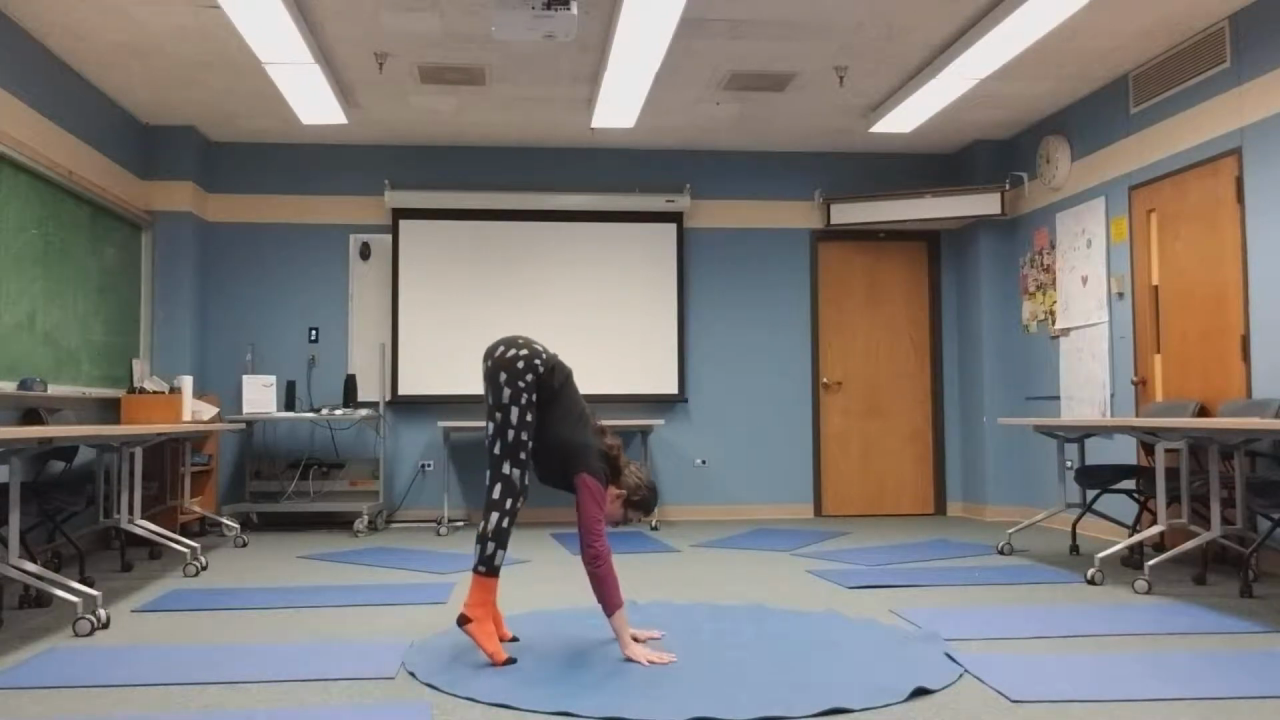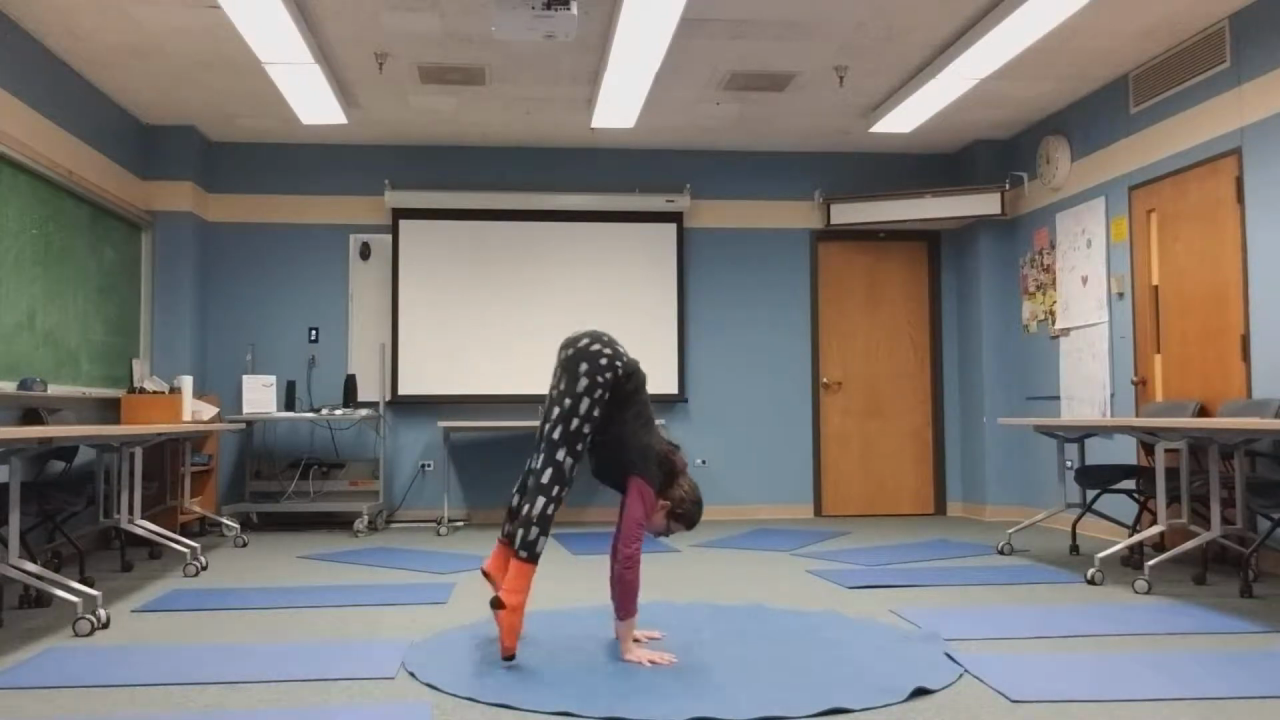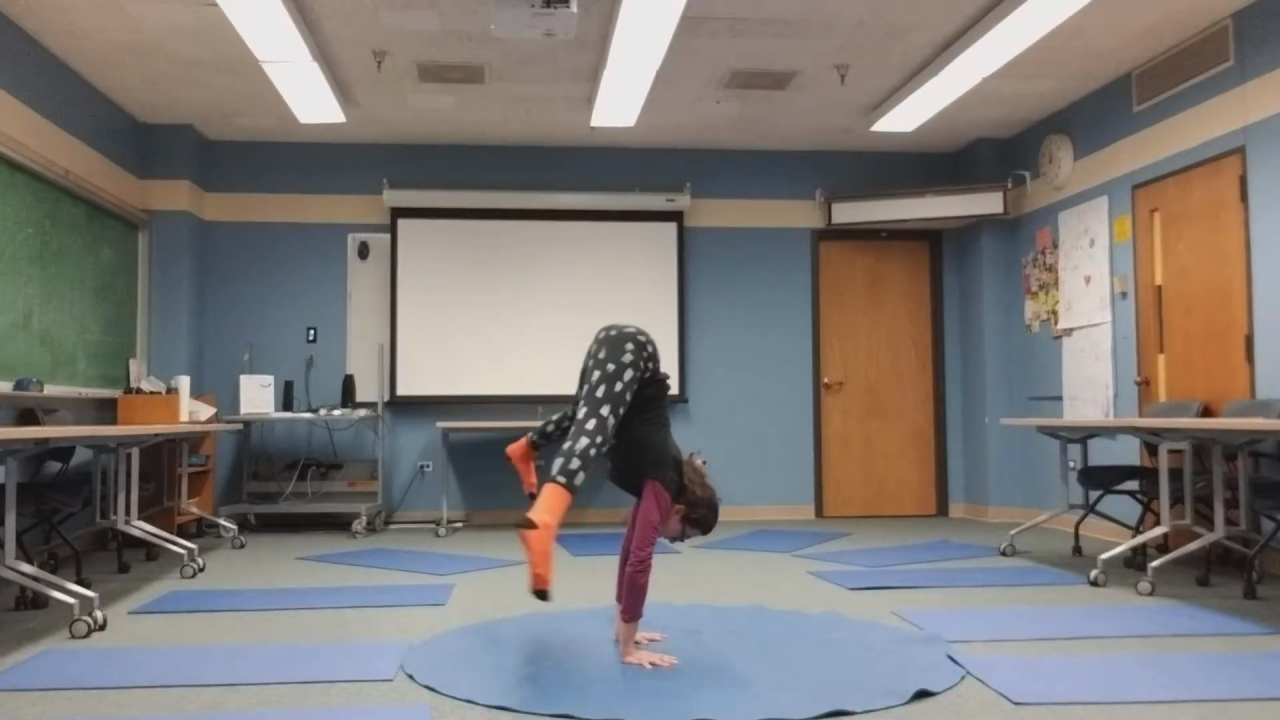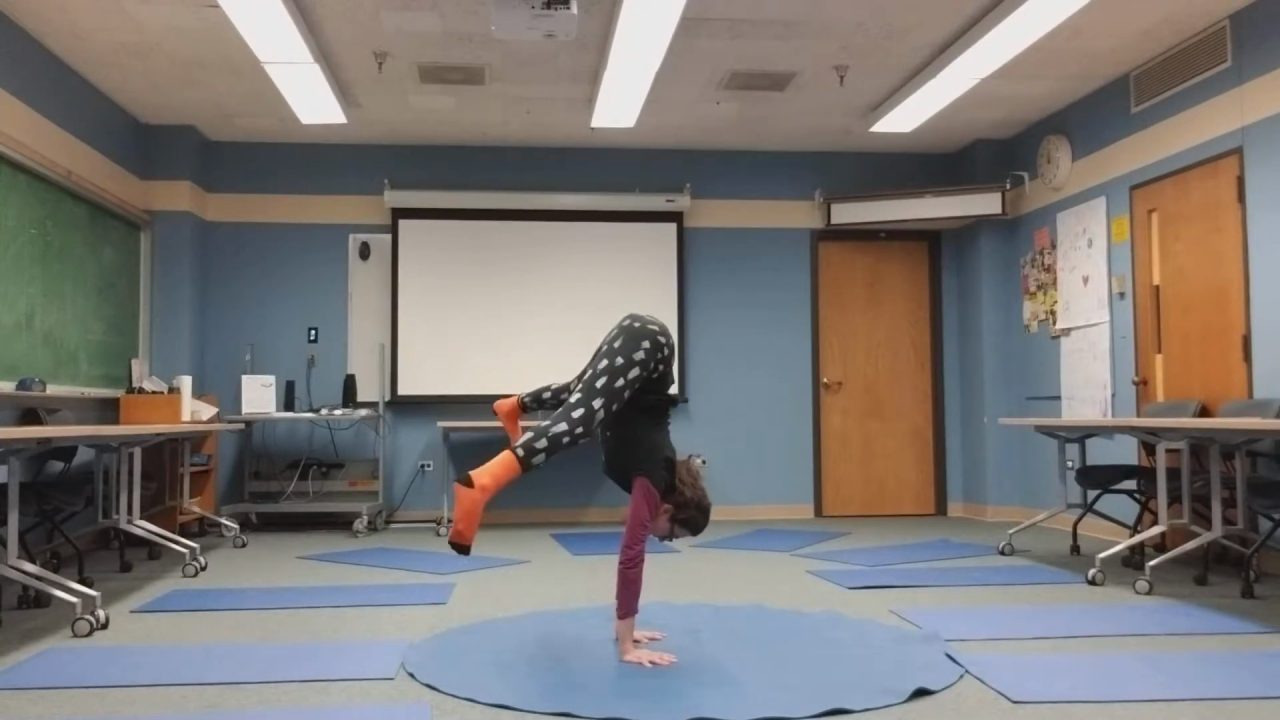
dt=0.4s
person 1, frame 1
left shoulder: (595, 466)
right shoulder: (593, 472)
left elbow: (593, 551)
right elbow: (596, 553)
left wrist: (624, 629)
right wrist: (626, 643)
left hip: (524, 367)
right hip: (518, 364)
left knee: (507, 489)
right knee: (509, 490)
left ankle: (485, 607)
right ankle: (478, 610)
person 1, frame 2
left shoulder: (642, 474)
right shoulder: (647, 479)
left elbow: (621, 548)
right elbow: (628, 556)
left wrist: (625, 628)
right wrist: (627, 645)
left hip: (592, 359)
left knee: (548, 463)
right knee: (556, 471)
left ankle: (503, 560)
right ankle: (512, 597)
person 1, frame 3
left shoulder: (654, 481)
right shoulder: (663, 485)
left elbow: (631, 550)
right elbow: (639, 560)
left wrist: (623, 626)
right wrist: (627, 647)
left hip: (618, 350)
left knee: (582, 420)
left ankle: (525, 449)
right ankle: (543, 524)
person 1, frame 4
left shoulder: (656, 478)
right shoulder: (653, 482)
right elbow: (632, 557)
right wrist: (627, 646)
left knee: (579, 395)
left ankle: (515, 406)
right ankle: (482, 483)
